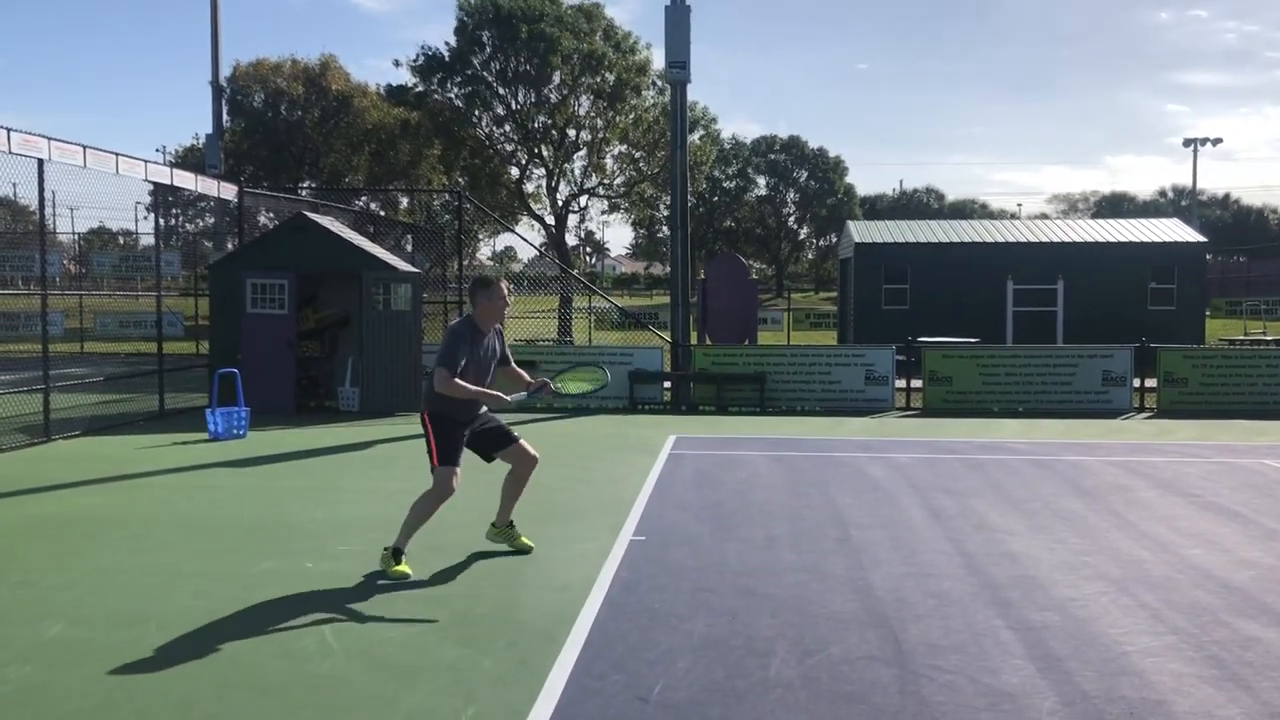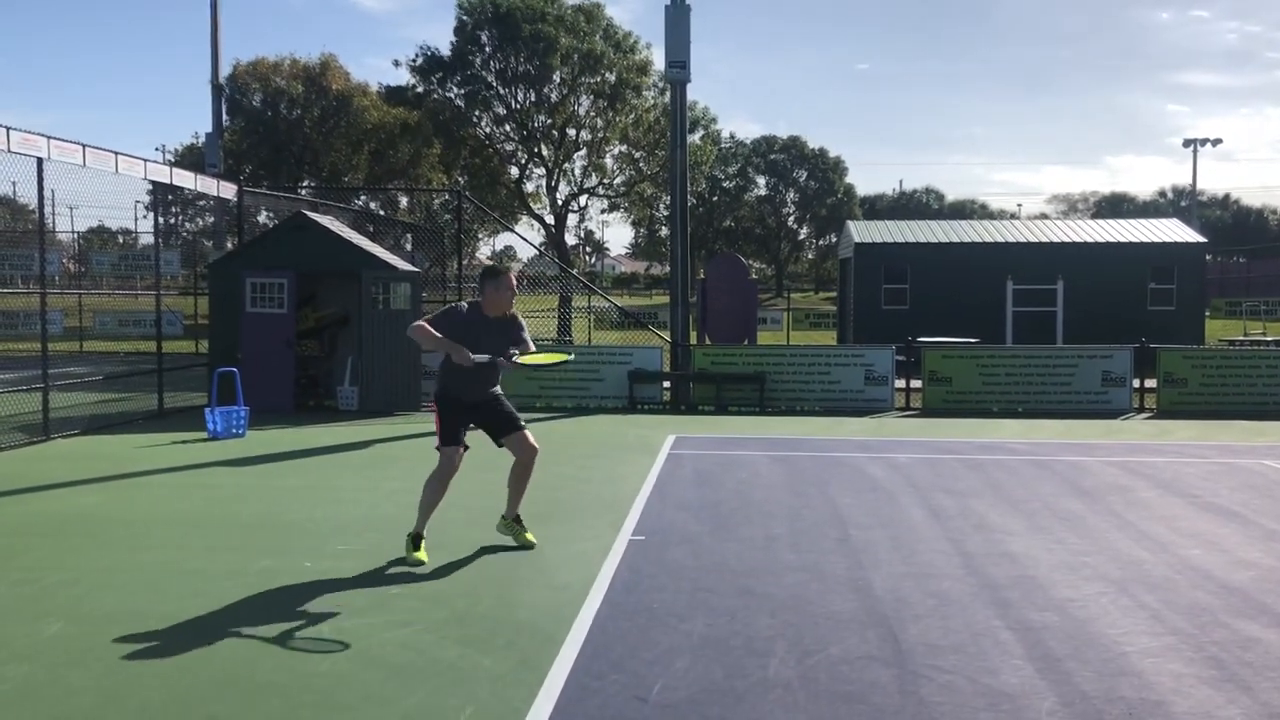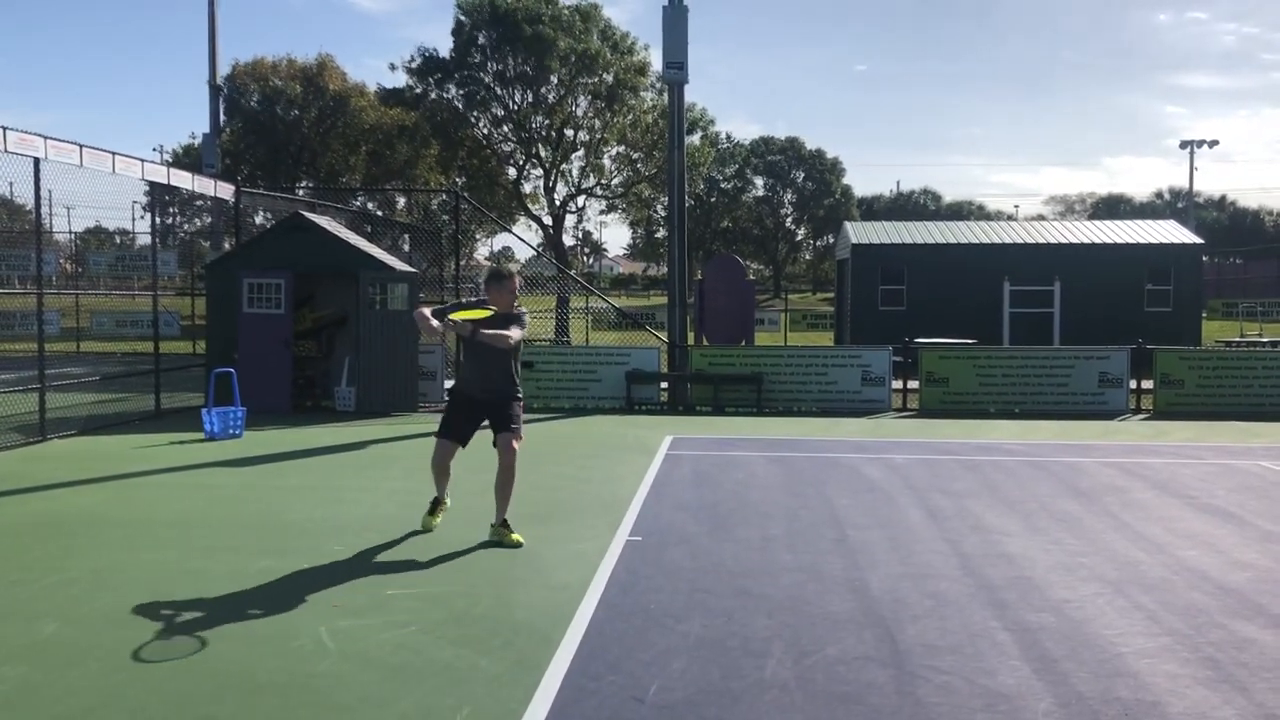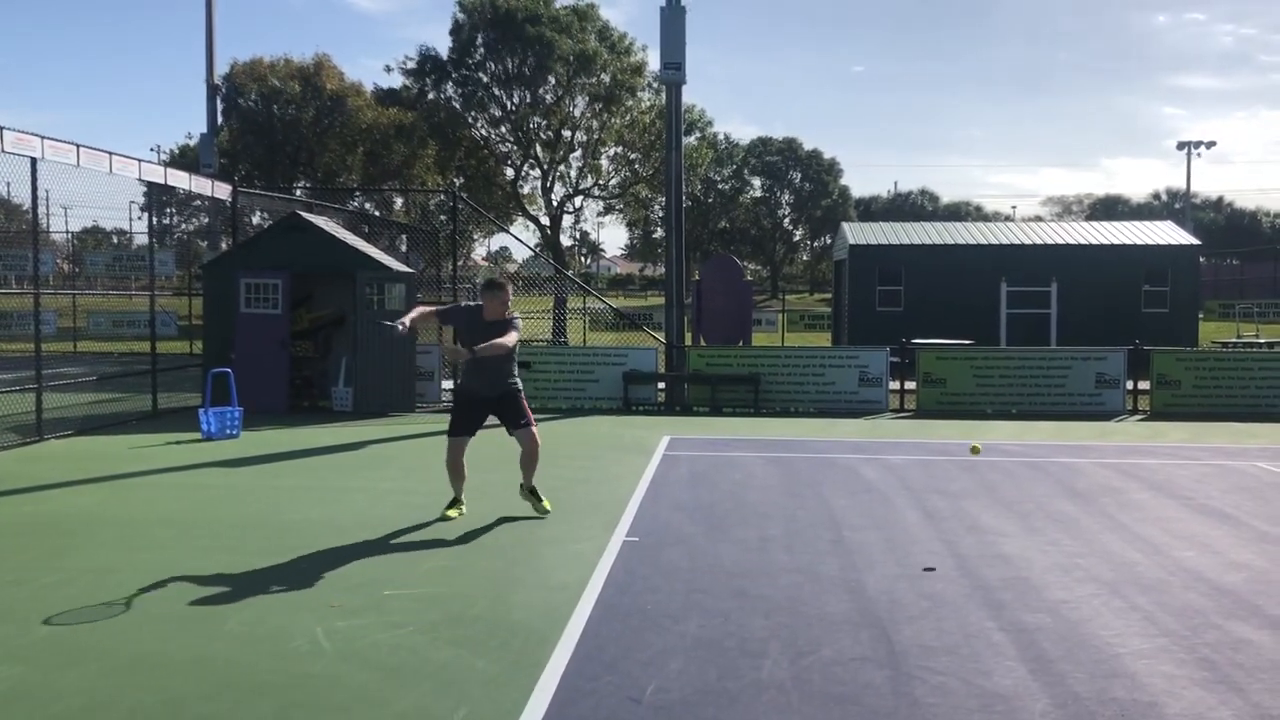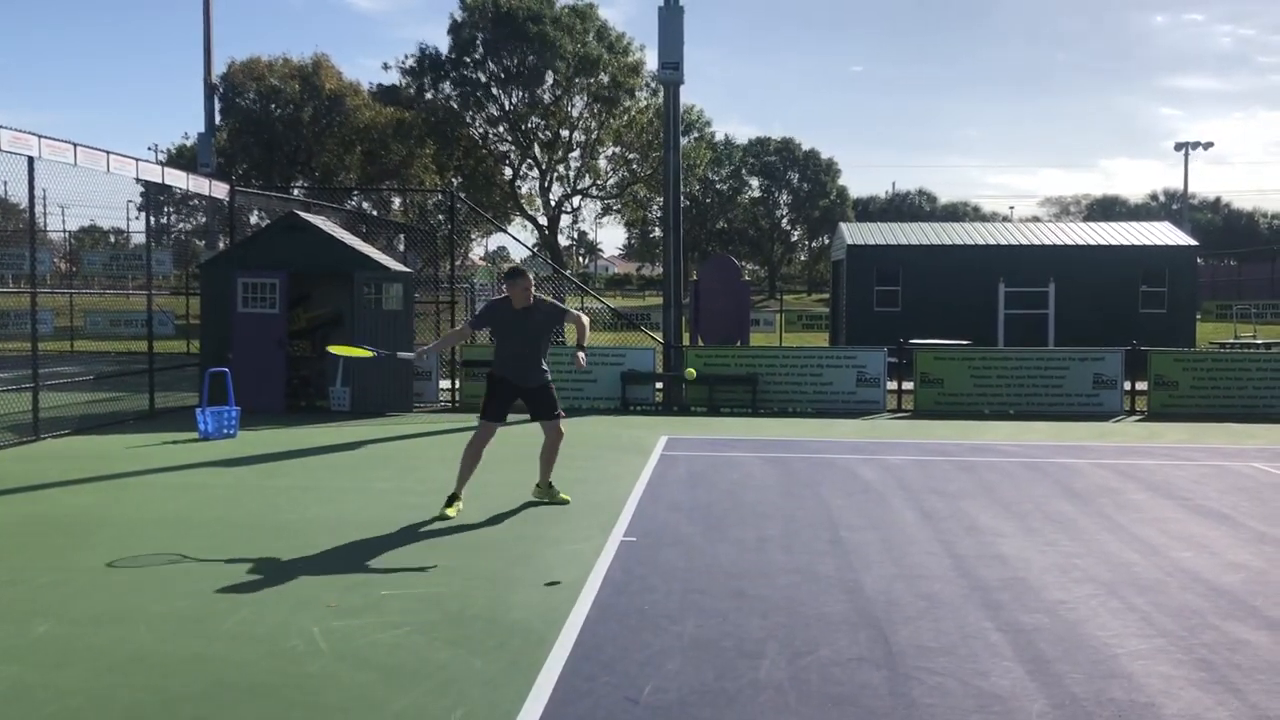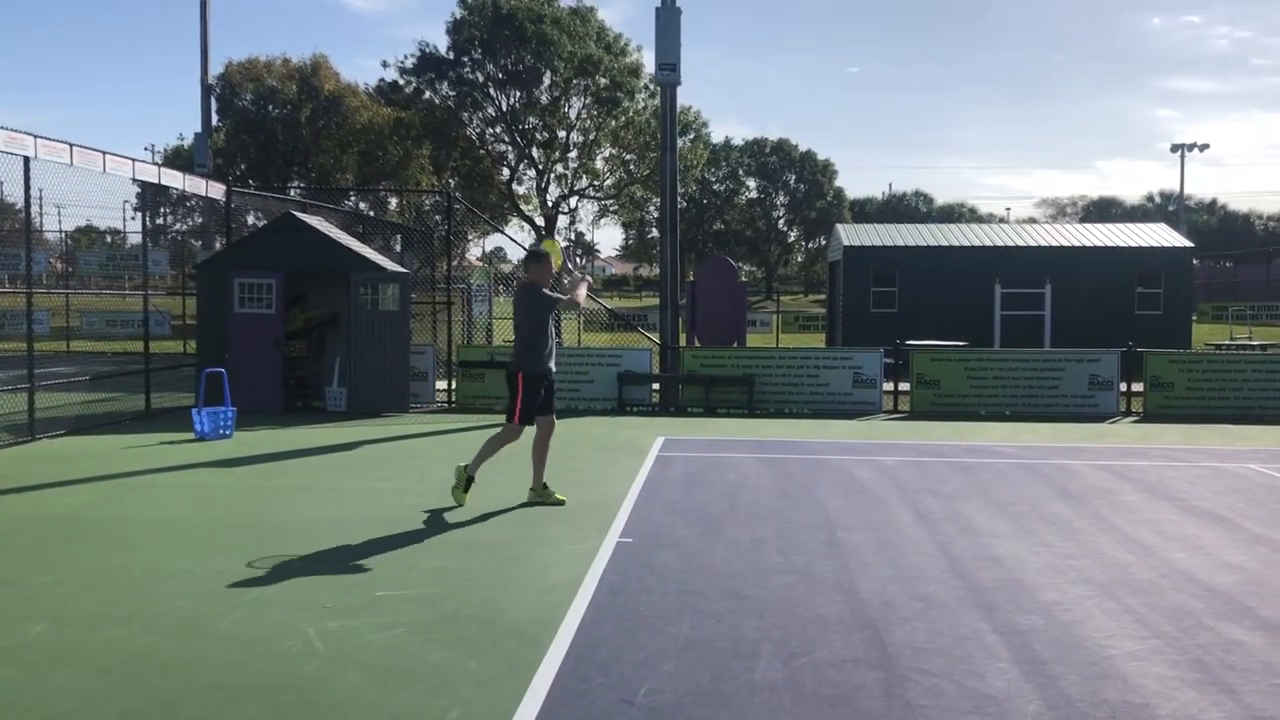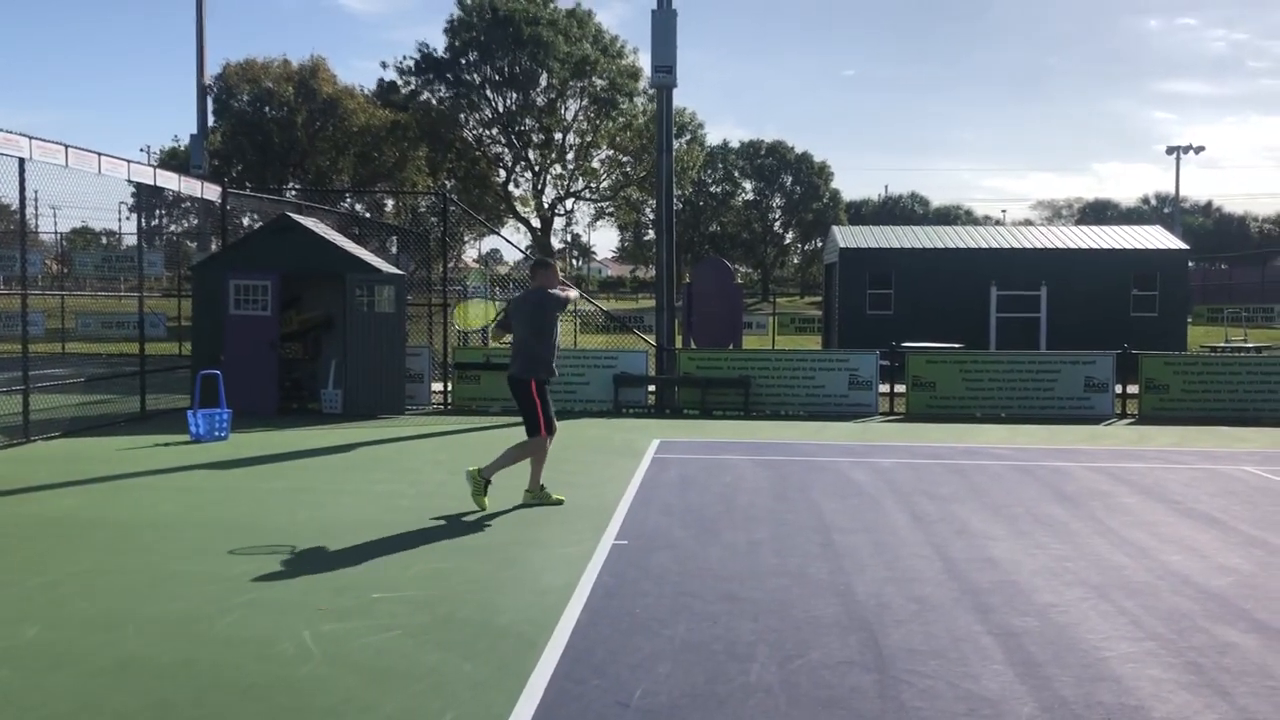
dt=0.3s
person 1, frame 1
left shoulder: (496, 333)
right shoulder: (460, 334)
left elbow: (508, 367)
right elbow: (441, 383)
left wrist: (530, 383)
right wrist: (486, 394)
left hip: (477, 414)
right hip: (443, 417)
left knee: (528, 460)
right knee: (446, 485)
left ankle: (501, 526)
right ankle: (395, 551)
person 1, frame 2
left shoulder: (513, 320)
right shoulder: (460, 314)
left elbow: (531, 353)
right elbow: (415, 330)
left wrist: (519, 358)
right wrist: (451, 348)
left hip: (490, 396)
right hip: (453, 397)
left knee: (528, 450)
right knee: (449, 465)
left ankle: (511, 518)
right ankle: (416, 536)
person 1, frame 3
left shoulder: (518, 316)
right shoulder: (467, 308)
left elbow: (509, 339)
right elbow: (421, 312)
left wrist: (470, 332)
right wrist: (430, 324)
left hip: (505, 396)
right hip: (466, 393)
left knee: (509, 452)
right knee: (441, 456)
left ankle: (499, 524)
right ankle: (441, 499)
person 1, frame 4
left shoulder: (512, 322)
right shoulder: (464, 313)
left elbow: (506, 344)
right elbow: (426, 311)
left wrist: (470, 353)
right wrist: (407, 320)
left hip: (507, 390)
right hip: (470, 392)
left knee: (531, 441)
right knee: (455, 448)
left ankle: (528, 488)
right ankle: (458, 499)
person 1, frame 5
left shoulder: (546, 307)
right shoulder: (495, 309)
left elbow: (580, 319)
right elbow: (462, 332)
left wrist: (580, 349)
right wrist: (432, 349)
left hip: (538, 380)
right hip: (504, 378)
left knee: (555, 433)
right knee: (482, 435)
left ankle: (543, 486)
right ankle: (456, 495)
person 1, frame 6
left shoulder: (534, 291)
right shoulder: (534, 294)
left elbow: (560, 302)
right elbow: (575, 303)
right wrist: (584, 283)
left hip: (540, 371)
right hip: (525, 373)
left knee: (547, 426)
right knee: (512, 431)
left ankle: (538, 488)
right ankle: (469, 472)
person 1, frame 7
left shoulder: (516, 302)
right shoulder: (547, 298)
left elbow: (497, 334)
right elbow: (573, 293)
right wrist: (559, 288)
left hip: (524, 376)
right hip: (530, 380)
left knee: (547, 432)
right knee: (538, 441)
left ankle: (534, 490)
right ankle: (483, 474)
